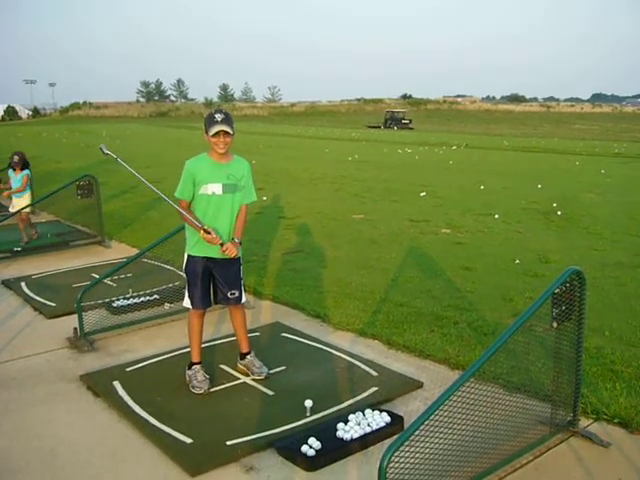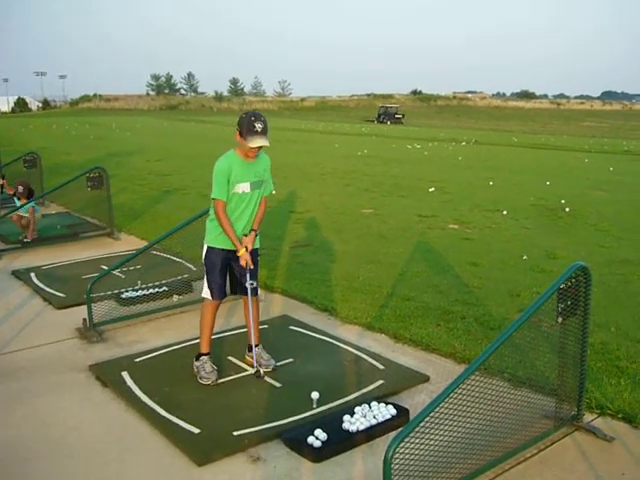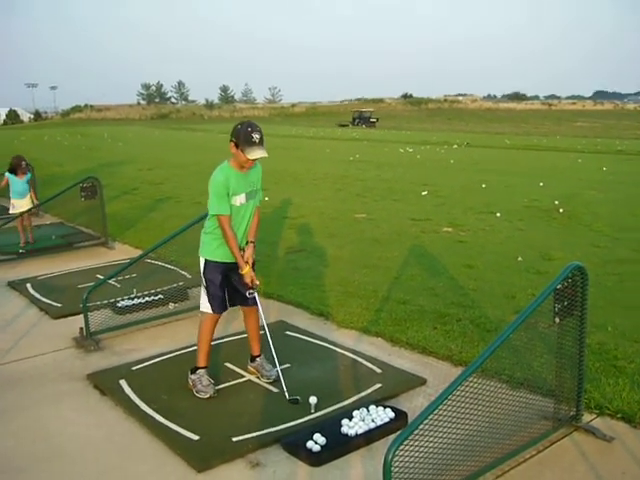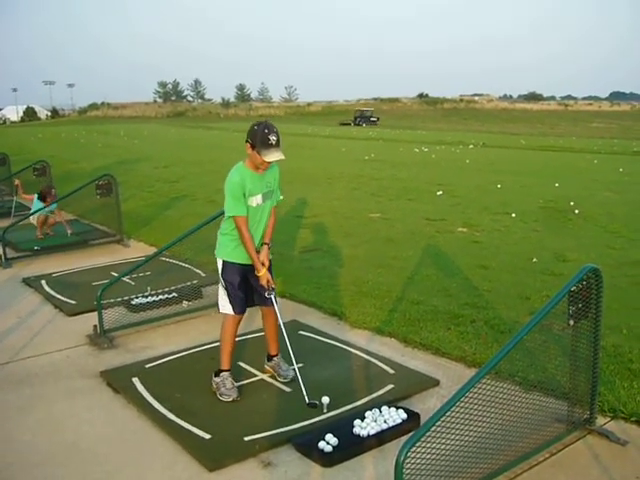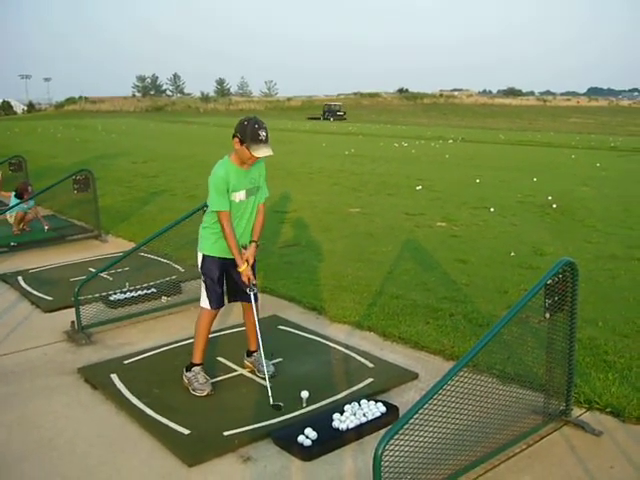
dt=1s
person 1, frame 1
left shoulder: (242, 167)
right shoulder: (194, 166)
left elbow: (243, 208)
right elbow: (183, 207)
left wrist: (236, 241)
right wrist: (202, 230)
left hip: (229, 250)
right hip: (198, 251)
left knee: (236, 303)
right knee: (198, 307)
left ankle: (245, 356)
right ankle: (195, 366)
person 1, frame 2
left shoulder: (264, 161)
right shoulder: (224, 165)
right elbow: (220, 211)
left wrist: (253, 233)
right wrist: (238, 248)
left hip: (249, 242)
right hip: (220, 243)
left knee: (252, 295)
right knee: (213, 298)
left ankle: (254, 349)
right ankle: (203, 357)
person 1, frame 3
left shoulder: (256, 170)
right shoulder: (220, 178)
right elbow: (225, 226)
left wrist: (250, 247)
right wrist: (242, 265)
left hip: (243, 251)
right hip: (217, 254)
left knee: (251, 305)
right knee: (213, 311)
left ankle: (256, 359)
right ankle: (199, 371)
person 1, frame 4
left shoulder: (273, 170)
right shoulder: (236, 179)
right elbow: (242, 228)
left wrist: (266, 248)
right wrist: (259, 268)
left hip: (260, 252)
right hip: (234, 256)
left knee: (269, 306)
right knee: (234, 313)
left ankle: (273, 359)
right ankle: (223, 374)
person 1, frame 5
left shoulder: (259, 167)
right shoulder: (221, 173)
left elbow: (260, 206)
right elbow: (224, 222)
left wrist: (253, 245)
right wrist: (238, 261)
left hip: (244, 248)
right hip: (214, 250)
left knee: (250, 300)
right knee: (211, 307)
left ankle: (253, 354)
right ankle: (194, 368)
